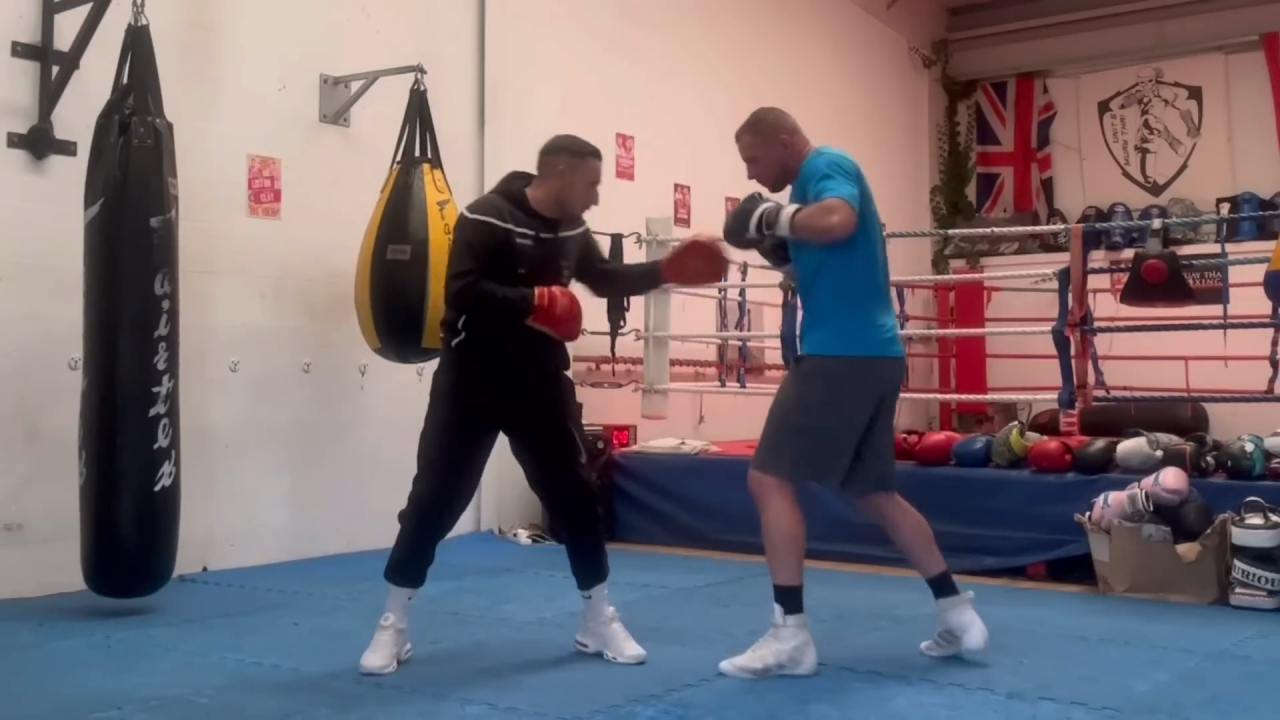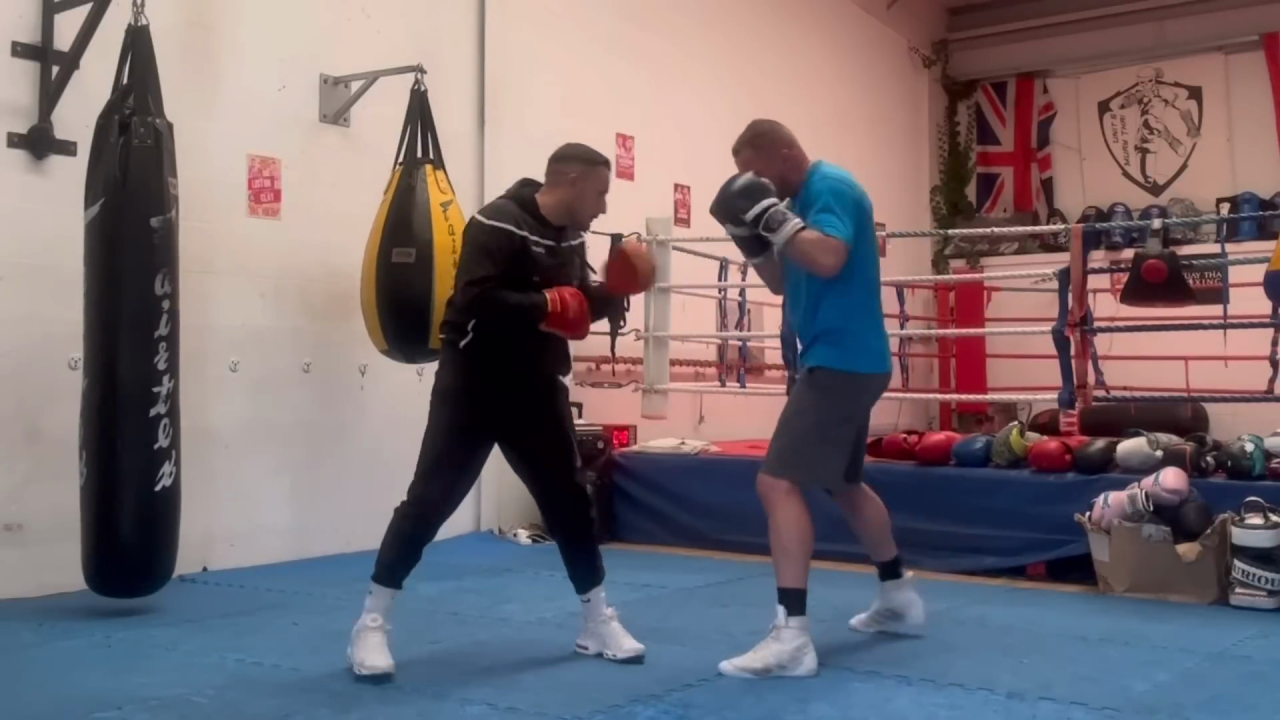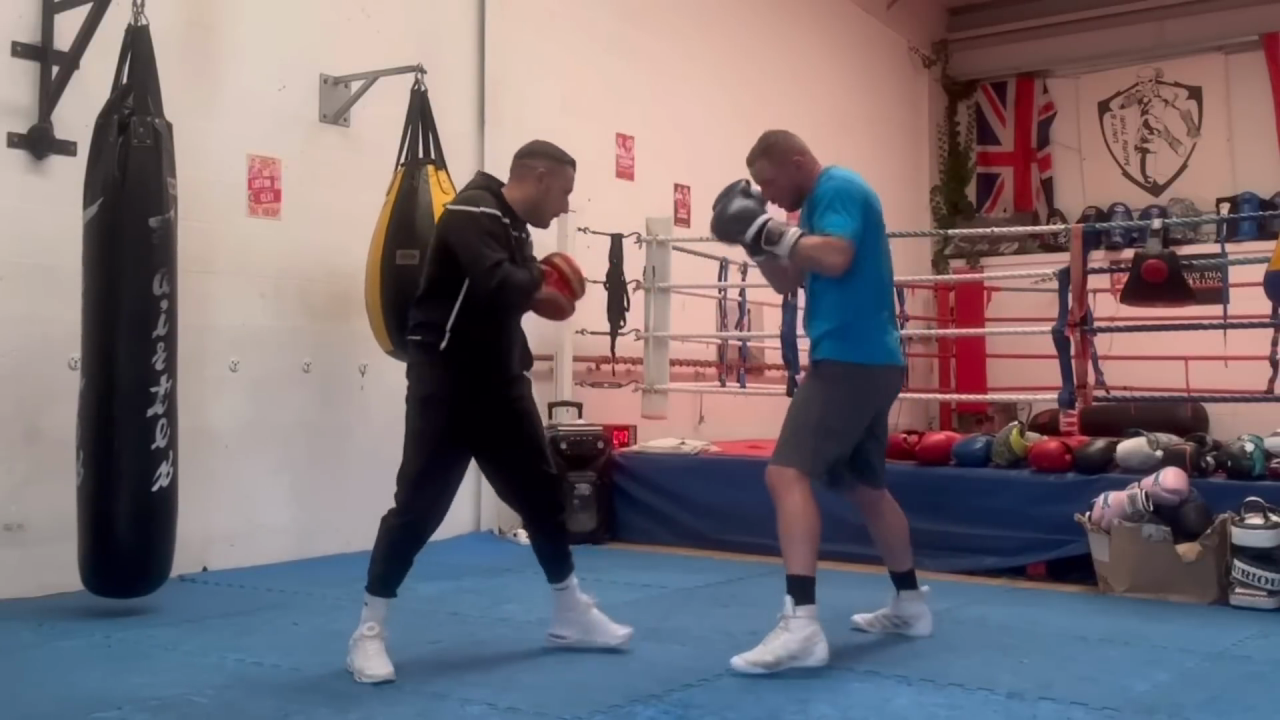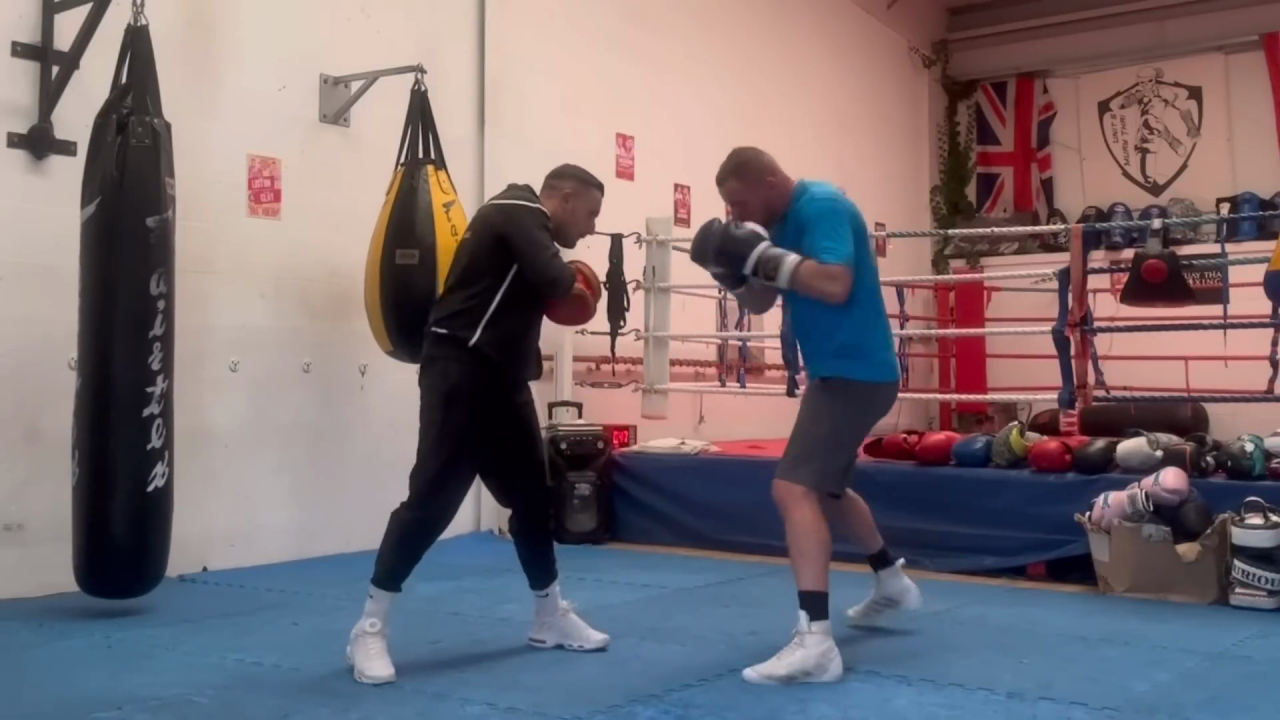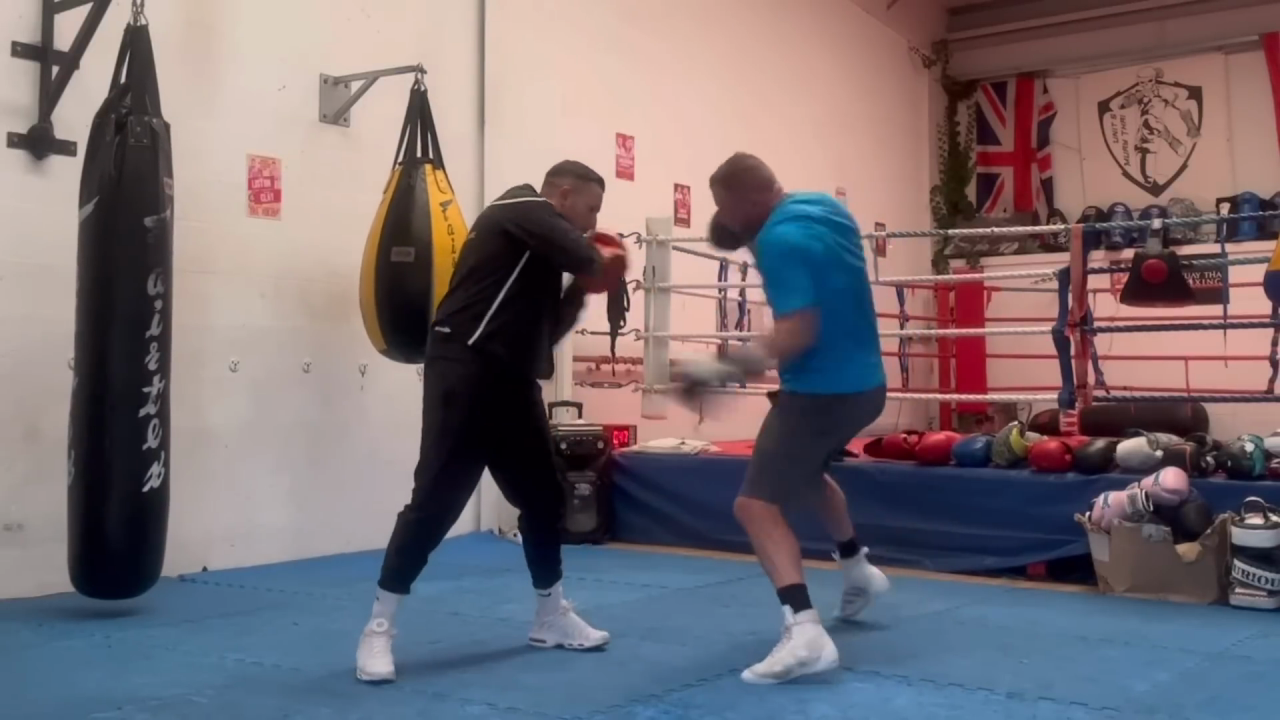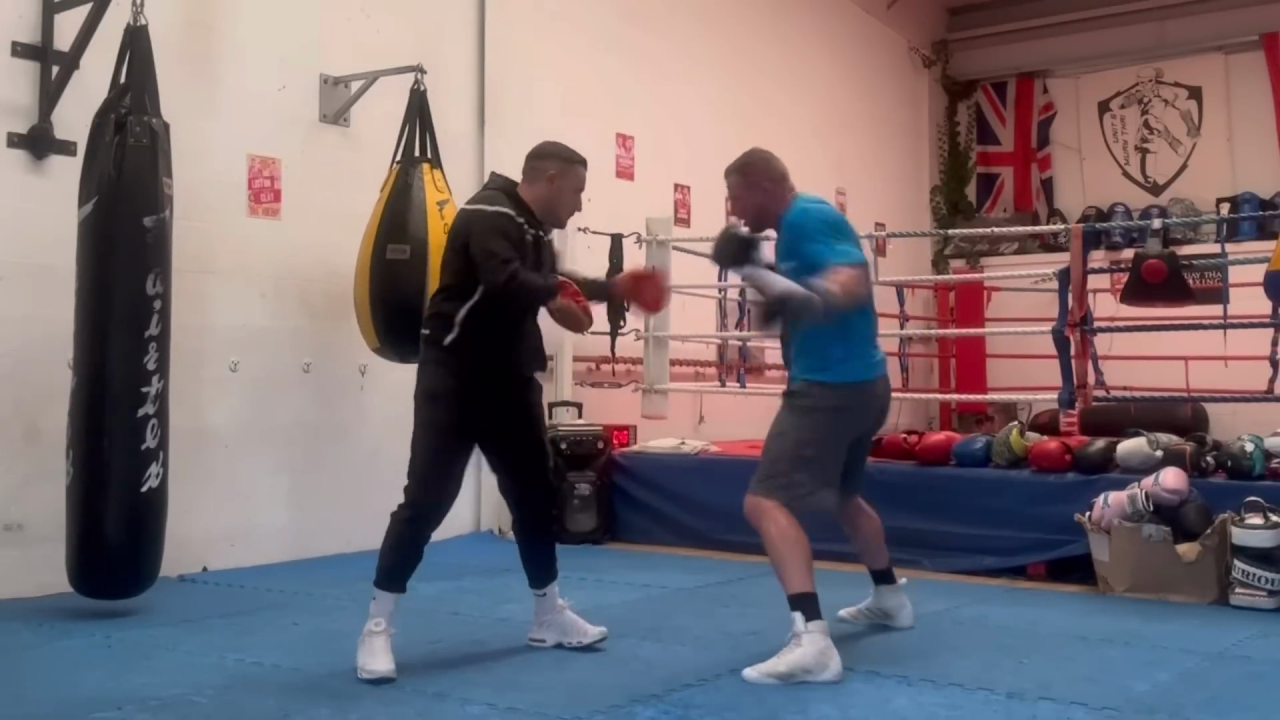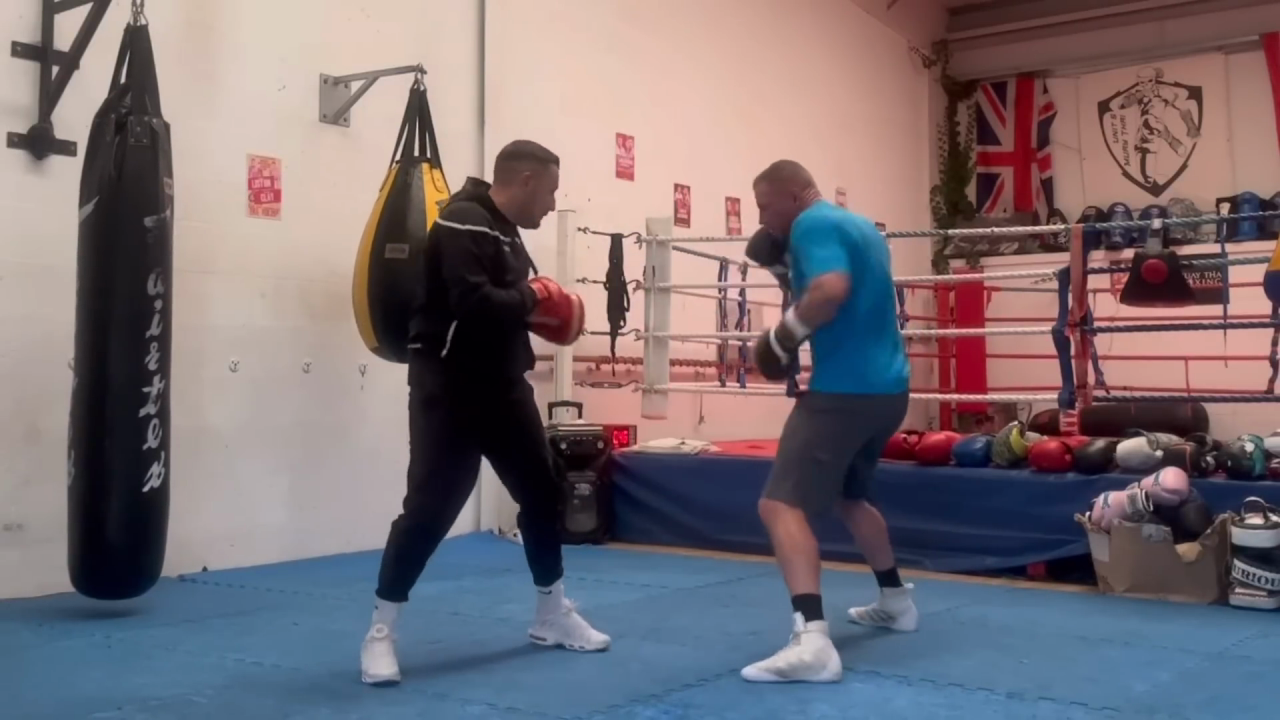
dt=0.3s
person 1, frame 1
left shoulder: (824, 165)
right shoulder: (831, 175)
left elbow: (839, 220)
left wrist: (770, 218)
right wrist: (776, 241)
left hip: (838, 355)
right hip: (880, 356)
left knee: (769, 479)
right knee: (874, 492)
left ankle: (792, 635)
right ankle: (957, 612)
person 1, frame 2
left shoulder: (832, 187)
right shoulder: (805, 197)
left elbow: (827, 260)
right elbow: (778, 279)
left wrist: (768, 211)
right wrist: (746, 232)
left hip: (841, 362)
right hip: (848, 362)
left knee: (778, 483)
right knee: (844, 482)
left ankle: (791, 637)
right ankle: (899, 593)
person 1, frame 3
left shoulder: (840, 188)
right shoulder: (819, 202)
left elbow: (834, 258)
right elbow: (787, 281)
left wrist: (768, 226)
right wrist: (754, 234)
left hip: (850, 359)
right hip: (868, 361)
left knee: (787, 474)
right knee: (866, 485)
left ankle: (800, 625)
right ankle: (910, 603)
person 1, frame 4
left shoulder: (824, 206)
right shoulder: (767, 226)
left elbow: (836, 288)
right elbow: (756, 303)
left wrist: (766, 258)
right wrist: (727, 264)
left hip: (858, 374)
right hip: (833, 374)
left knee: (794, 488)
right knee: (827, 485)
left ankle: (815, 641)
right ankle: (890, 579)
person 1, frame 5
left shoulder: (784, 240)
right shoulder: (823, 207)
left elbow: (796, 331)
left wrist: (722, 369)
right wrist: (743, 239)
left hip: (822, 390)
right hip: (863, 384)
left knee: (756, 504)
right knee: (804, 473)
left ankle: (805, 634)
right ankle: (858, 570)
person 1, frame 6
left shoulder: (810, 224)
right shoulder: (791, 227)
left elbow: (854, 284)
right elbow: (769, 285)
left wrist: (798, 293)
right wrist: (743, 260)
left hip: (829, 387)
right hip: (859, 385)
left knee: (766, 503)
right knee: (841, 494)
left ankle: (812, 640)
right ankle: (889, 596)
person 1, frame 7
left shoulder: (811, 226)
right shoulder: (862, 228)
left elbow: (830, 290)
left wrist: (784, 335)
right wrist: (792, 266)
left hip: (840, 392)
right hip: (890, 390)
left knee: (781, 506)
right knee: (848, 495)
left ankle: (811, 641)
right ankle: (896, 600)
person 2, frame 1
left shoulder: (569, 229)
right shoulder: (486, 218)
left elbow: (608, 279)
right elbow: (464, 293)
left wrist: (670, 267)
right wrist: (532, 302)
left hip: (539, 380)
right hip: (473, 378)
left knee: (574, 496)
right knee: (434, 498)
left ankle: (599, 621)
right ankle: (392, 626)
person 2, frame 2
left shoulder: (568, 238)
right shoulder: (498, 223)
left elbow: (580, 306)
right elbow: (480, 298)
left wrist: (609, 291)
right wrist: (547, 306)
left hip: (536, 383)
right hip: (474, 380)
left knee: (568, 499)
right knee: (431, 498)
left ankle: (598, 623)
right ankle: (371, 624)
person 2, frame 3
left shoulder: (513, 226)
right shoulder: (472, 213)
right elbow: (495, 285)
left wrist: (543, 284)
right wrist: (540, 284)
left hip: (501, 378)
right hip: (446, 380)
left knee: (541, 490)
right knee: (419, 504)
left ankle: (571, 612)
right ankle: (369, 632)
person 2, frame 4
left shoulder: (525, 229)
right shoulder: (518, 213)
right elbow: (549, 276)
left wrist: (564, 290)
right wrist: (572, 281)
left hip: (502, 379)
right hip: (460, 372)
left knee: (532, 496)
right knee: (433, 498)
left ankle: (551, 616)
right ankle: (370, 629)
person 2, frame 5
left shoulder: (537, 236)
right shoulder: (523, 211)
left elbow: (542, 327)
right elbow: (580, 255)
left wrist: (580, 291)
right wrist: (606, 258)
left hip: (511, 379)
right hip: (465, 372)
left knee: (543, 494)
right knee: (437, 498)
left ankle: (552, 616)
right ankle: (378, 628)
person 2, frame 6
left shoulder: (535, 226)
right shoulder: (488, 214)
left elbow: (555, 287)
right elbow: (505, 283)
left wrist: (618, 286)
right wrist: (554, 291)
left hip: (511, 380)
right hip: (454, 374)
left knee: (535, 493)
right knee: (428, 499)
left ankle: (549, 615)
right ankle: (377, 629)
person 2, frame 7
left shoulder: (505, 226)
right shoulder: (461, 225)
right elbow: (473, 303)
left wrist: (539, 298)
right wrist: (531, 298)
left hip: (502, 382)
right hip: (446, 384)
left knee: (541, 492)
right knee: (430, 507)
left ankle: (552, 614)
right ankle: (381, 633)
